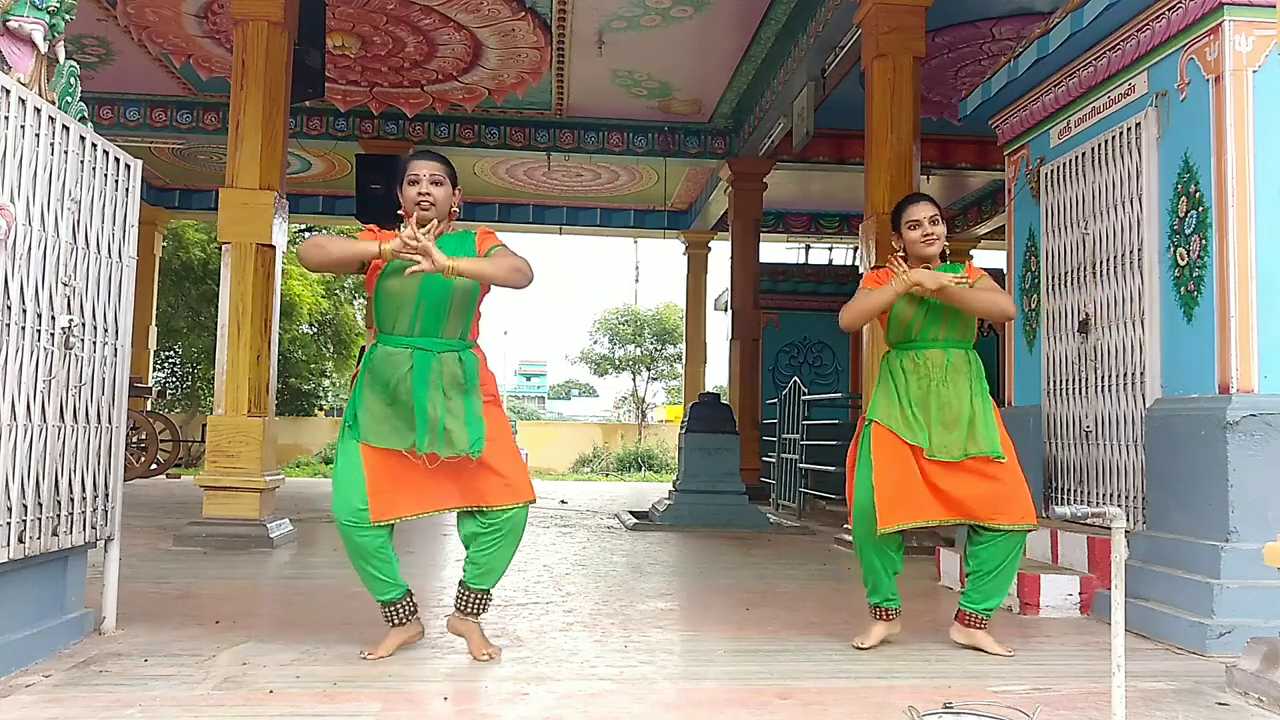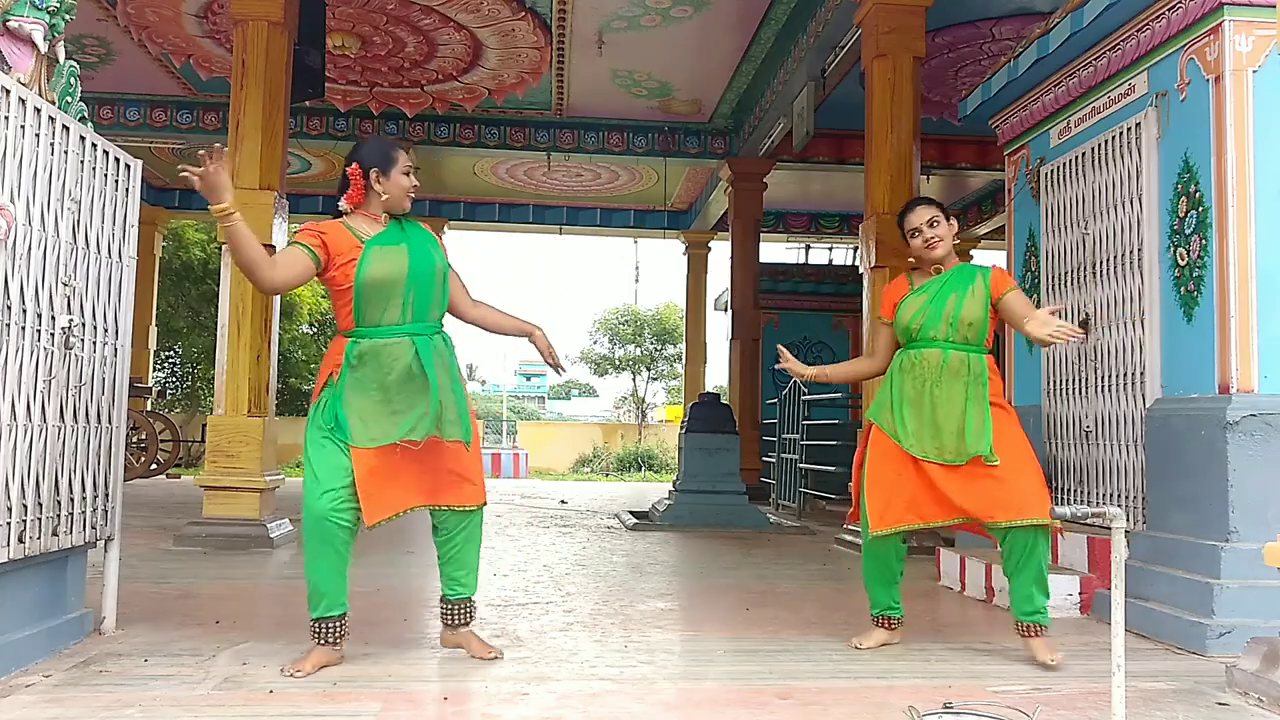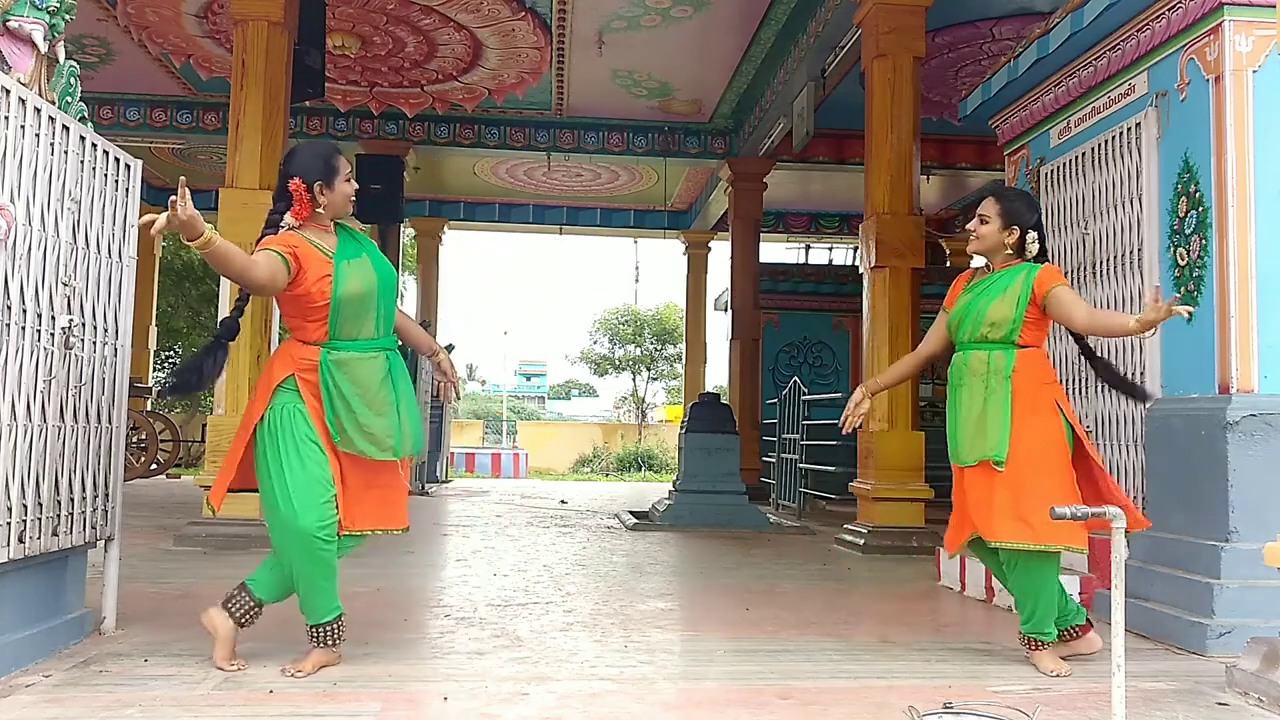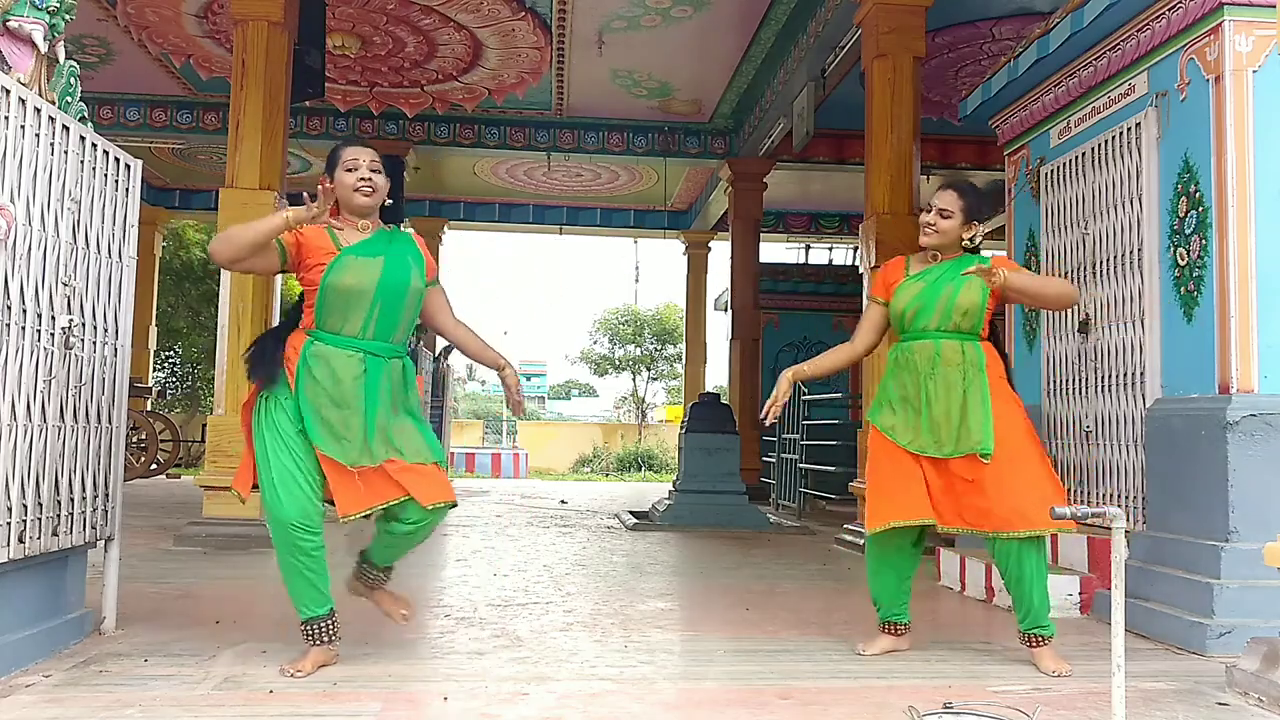
dt=0.5s
person 1, frame 1
left shoulder: (478, 243)
right shoulder: (378, 244)
left elbow: (522, 274)
right elbow: (310, 253)
left wrist: (445, 262)
right wrist: (391, 247)
left hip: (458, 390)
right hip: (385, 391)
left knee: (505, 501)
right knee: (354, 509)
left ankle: (468, 611)
right ankle: (403, 619)
person 1, frame 2
left shoulder: (421, 236)
right shoulder: (328, 237)
left elbow: (465, 305)
right elbow: (268, 274)
left wrist: (529, 330)
right wrist: (223, 206)
left hip: (429, 383)
right hip: (359, 385)
left knee: (459, 497)
right knee: (327, 506)
left ankle: (456, 622)
right ankle: (326, 638)
person 1, frame 3
left shoulder: (357, 241)
right shoulder: (288, 248)
left elbow: (387, 311)
right elbow: (252, 272)
left wrist: (435, 351)
right wrist: (197, 232)
left hip: (371, 395)
right hip: (310, 396)
left knee: (349, 524)
right knee: (307, 520)
left ankle: (232, 611)
right ankle: (326, 638)
person 1, frame 4
left shoulder: (410, 247)
right shoulder: (308, 240)
left elbow: (447, 323)
right elbow: (223, 252)
left wrist: (501, 364)
right wrist: (296, 218)
left hip: (385, 395)
right hip: (308, 390)
left knee: (427, 498)
right knee: (294, 515)
left ankle: (371, 572)
right ankle: (320, 638)
person 2, frame 1
left shoulder: (966, 274)
right shoulder: (882, 279)
left elbow: (1007, 310)
right elbow: (847, 319)
left wrist: (932, 288)
right wrist: (908, 283)
left hip: (964, 404)
right hip: (899, 404)
left knee: (1005, 509)
right knee: (874, 505)
left ankle: (971, 620)
right ankle: (885, 611)
person 2, frame 2
left shoulder: (989, 280)
right shoulder: (898, 289)
left elbow: (1028, 319)
right elbow: (874, 362)
left wrist: (1041, 327)
right wrist: (810, 373)
left hip: (973, 408)
right hip: (905, 410)
left knee: (1021, 510)
right knee: (887, 515)
left ankle: (1033, 626)
right ankle: (887, 620)
person 2, frame 3
left shoulder: (1040, 277)
right shoulder: (963, 284)
left elbow: (1083, 317)
right elbow: (925, 352)
left wrist: (1138, 323)
right wrist: (870, 387)
left hip: (1021, 410)
right hip: (971, 413)
left knee: (1026, 522)
right knee: (980, 532)
left ankle: (1039, 639)
right ankle: (1075, 628)
person 2, frame 4
left shoulder: (989, 269)
right shoulder: (893, 271)
left elbow: (1070, 295)
right elbow: (858, 344)
left wrist: (1008, 281)
right wrist: (794, 373)
left hip: (972, 402)
right hip: (905, 404)
left knee: (1010, 509)
right knee: (893, 516)
left ankle: (1037, 636)
right ankle: (893, 626)
